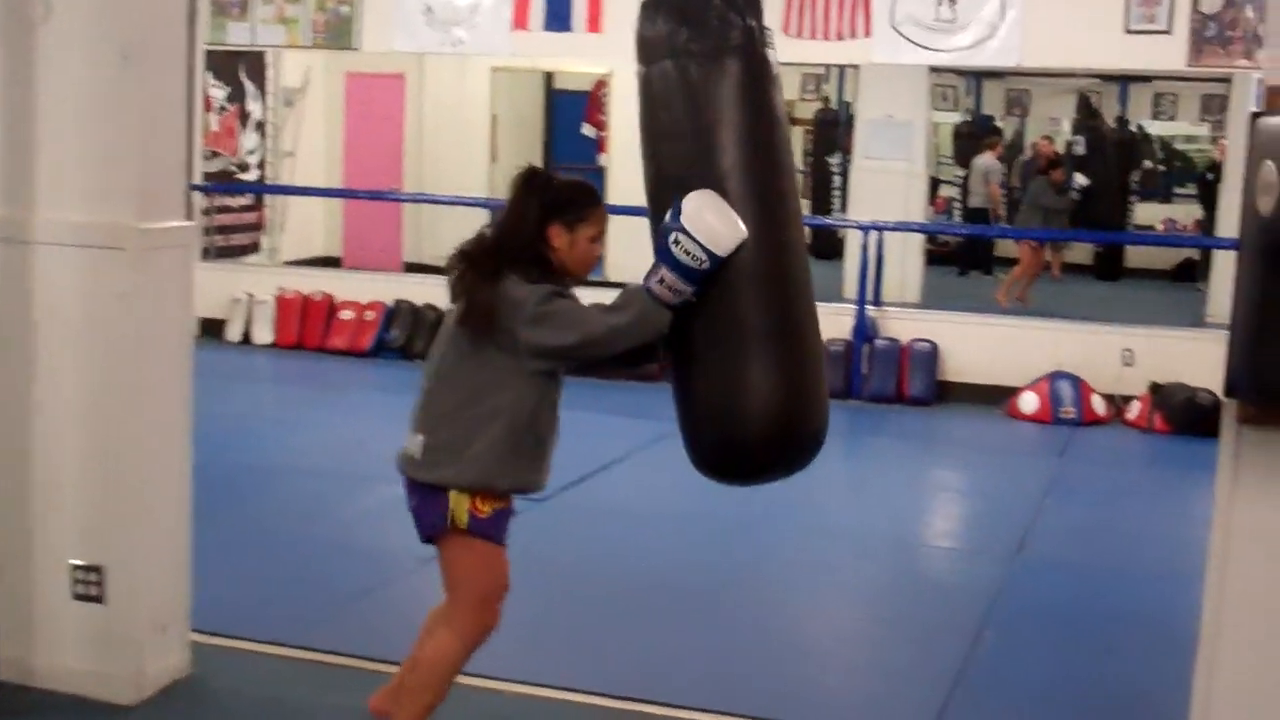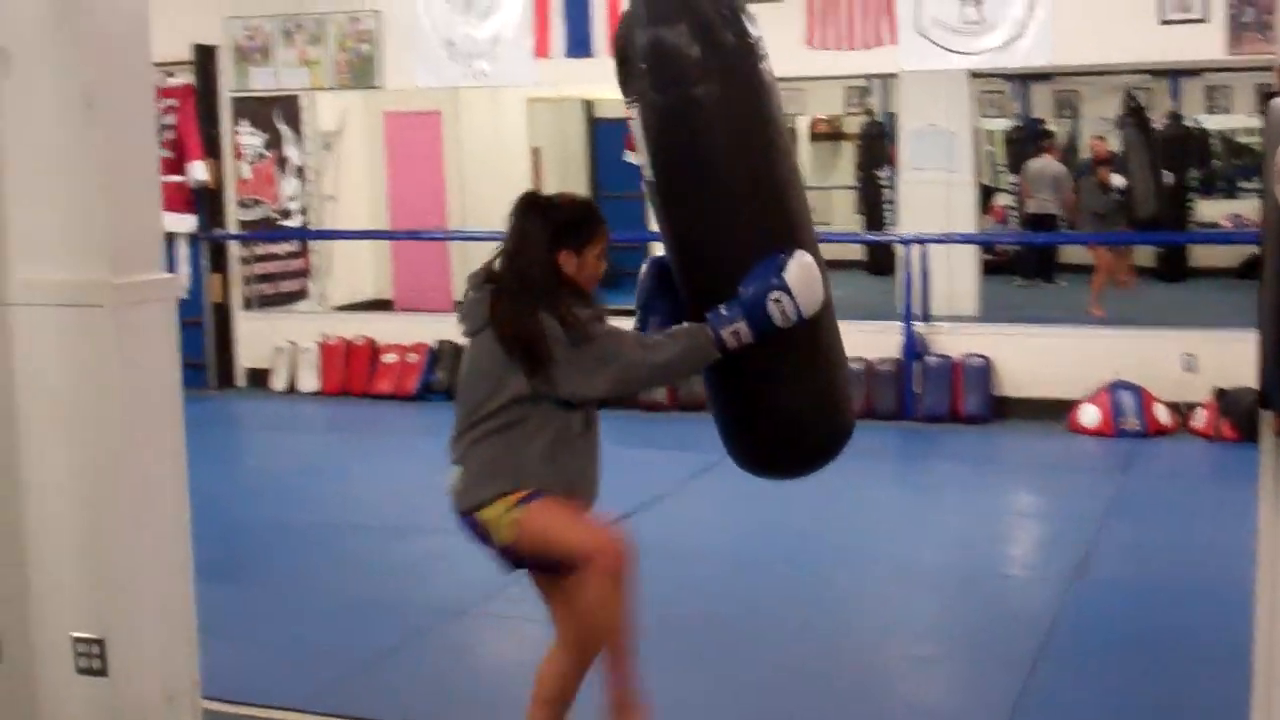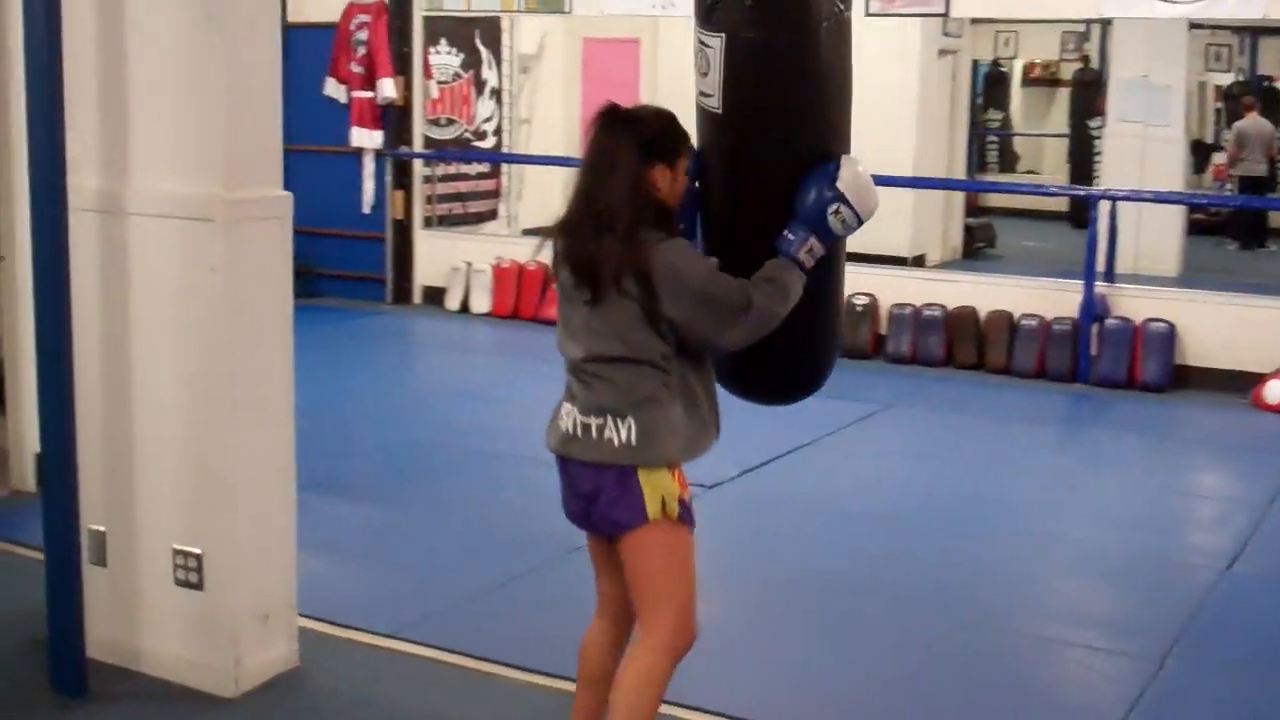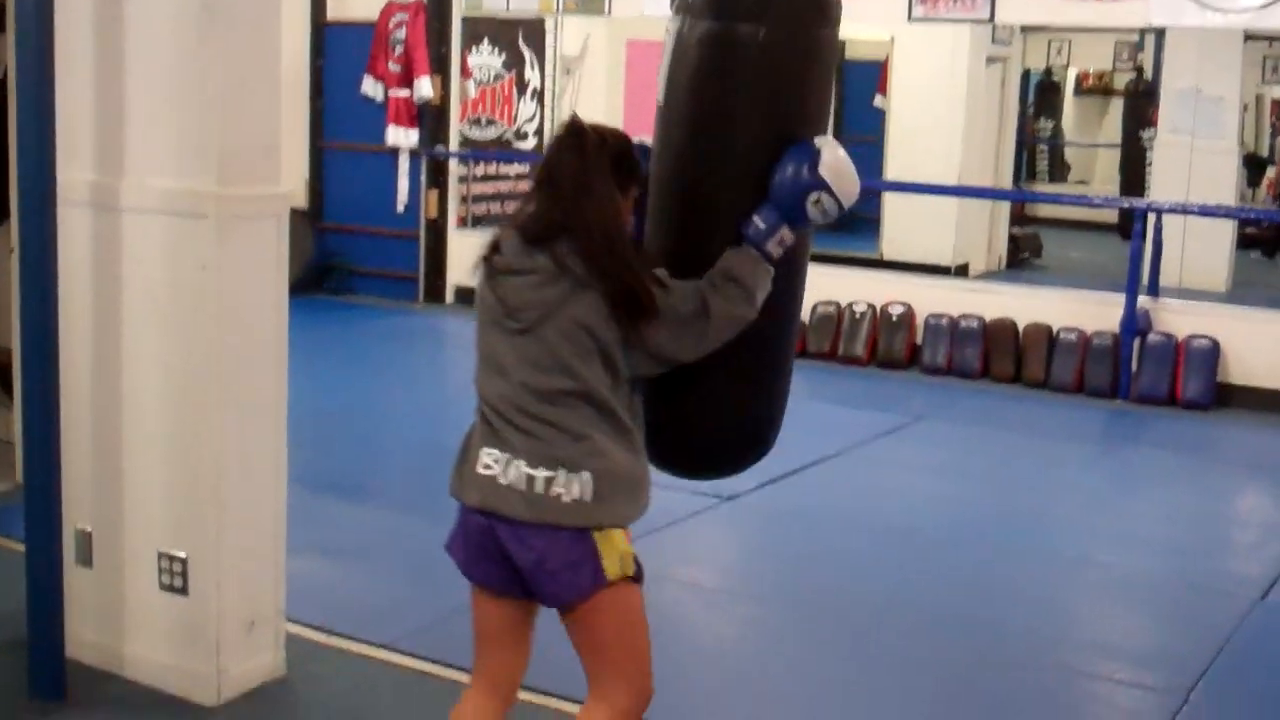
dt=0.5s
person 1, frame 1
left shoulder: (534, 288)
right shoulder: (519, 298)
left elbow: (597, 341)
right elbow: (600, 331)
left hip: (469, 467)
right hip: (460, 474)
left knee: (478, 596)
right knee: (477, 617)
person 1, frame 2
left shoulder: (505, 307)
right shoulder: (554, 325)
left elbow: (606, 372)
right elbow: (638, 370)
left wrist: (653, 317)
right wrist: (733, 326)
left hip: (537, 488)
right hip: (503, 496)
left knee: (582, 632)
person 1, frame 3
left shoulder: (577, 242)
right shoulder: (663, 258)
right elbow: (740, 317)
left wrist: (672, 212)
right wrist: (803, 243)
left hip: (582, 447)
right hip: (636, 455)
left knee: (616, 609)
right knee: (666, 634)
person 1, frame 4
left shoulder: (504, 263)
right shoulder: (614, 282)
right elbow: (710, 314)
left wrist: (629, 233)
right wrist: (773, 229)
left hip: (487, 497)
right hip: (567, 512)
